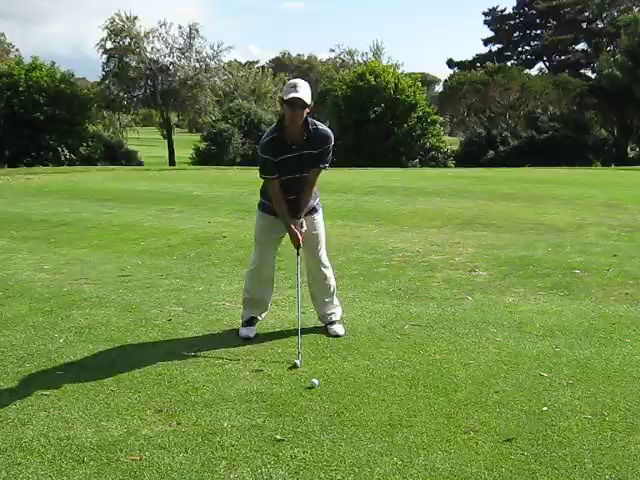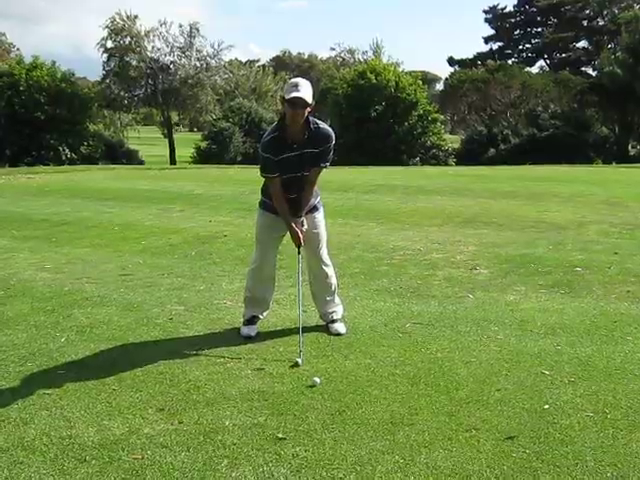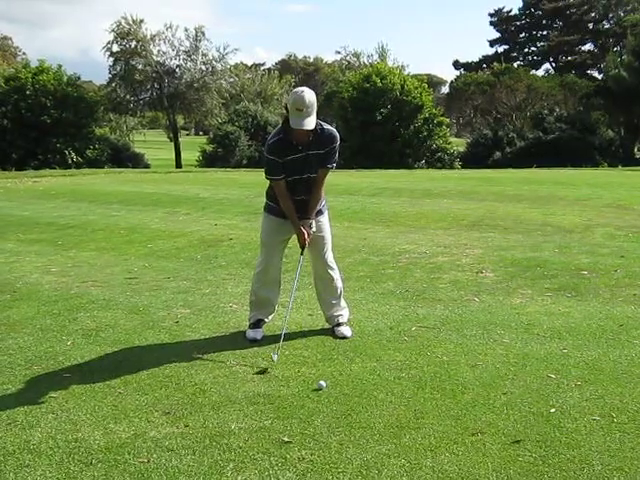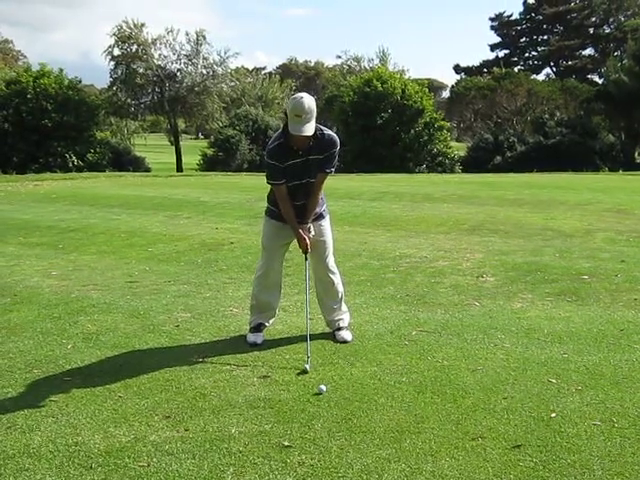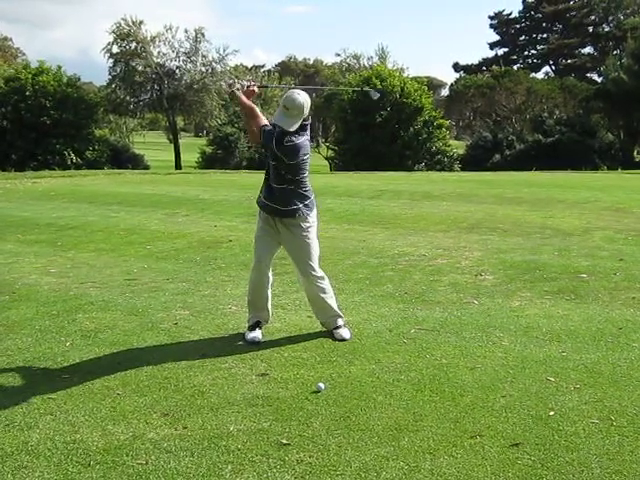
dt=1s
person 1, frame 1
left shoulder: (323, 136)
right shoulder: (269, 142)
left elbow: (311, 182)
right elbow: (273, 189)
left wrist: (300, 218)
right wrist: (290, 225)
left hip: (309, 208)
right hip: (273, 210)
left knee: (319, 262)
right knee: (261, 263)
left ankle: (331, 316)
right ankle: (251, 317)
person 1, frame 2
left shoulder: (324, 135)
right shoulder: (270, 141)
left elbow: (312, 181)
right elbow: (274, 189)
left wrist: (300, 217)
right wrist: (290, 224)
left hip: (309, 206)
right hip: (273, 208)
left knee: (320, 261)
right knee: (262, 262)
left ankle: (332, 314)
right ankle: (252, 315)
person 1, frame 3
left shoulder: (329, 137)
right shoulder: (275, 144)
left elbow: (319, 182)
right elbow: (280, 191)
left wrist: (309, 221)
right wrist: (297, 226)
left hip: (315, 210)
right hip: (279, 212)
left knee: (325, 264)
right knee: (268, 264)
left ankle: (338, 317)
right ankle: (258, 318)
person 1, frame 4
left shoulder: (329, 141)
right shoulder: (275, 149)
left elbow: (317, 187)
right elbow: (281, 195)
left wrist: (307, 224)
right wrist: (297, 231)
left hip: (316, 215)
right hip: (279, 217)
left knee: (326, 268)
right knee: (268, 268)
left ankle: (338, 321)
right ankle: (258, 322)
person 1, frame 5
left shoulder: (290, 144)
right shoulder: (293, 124)
left elbow: (259, 125)
right elbow: (255, 134)
left wrist: (242, 101)
right wrist: (246, 101)
left hip: (296, 217)
right hip: (269, 213)
left knee: (310, 272)
right knee: (259, 267)
left ankle: (334, 321)
right ankle: (257, 320)
